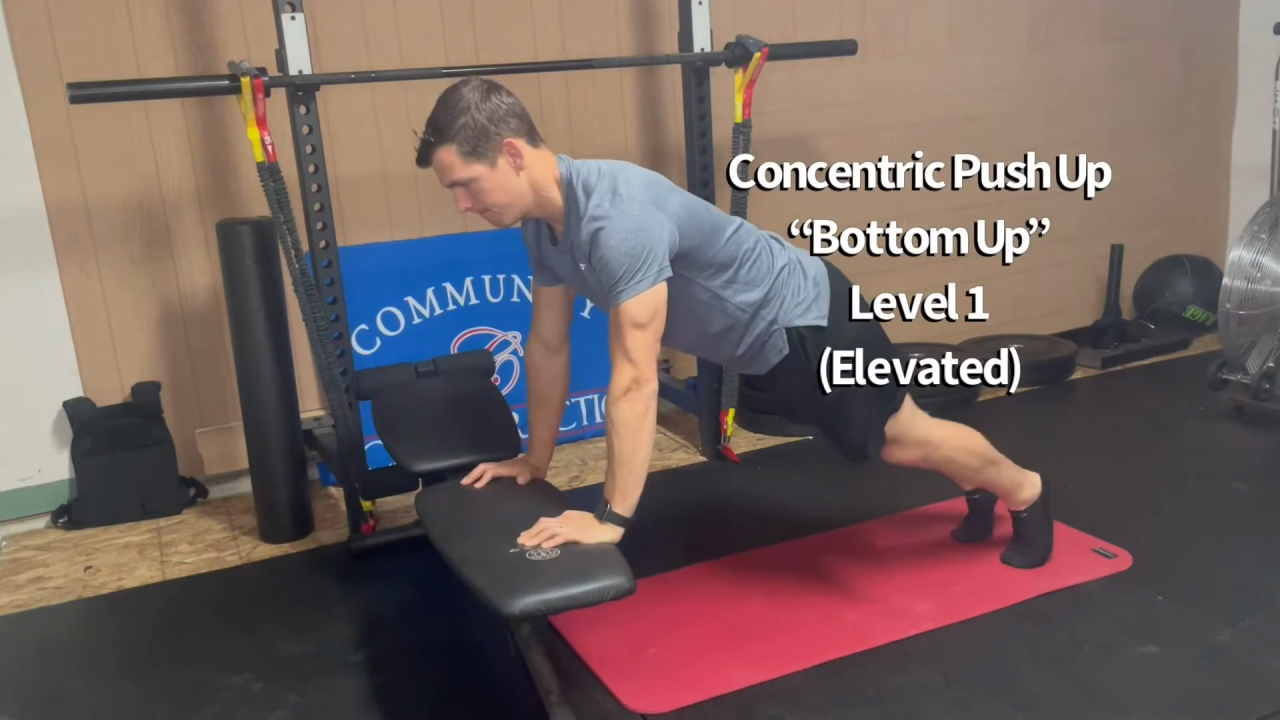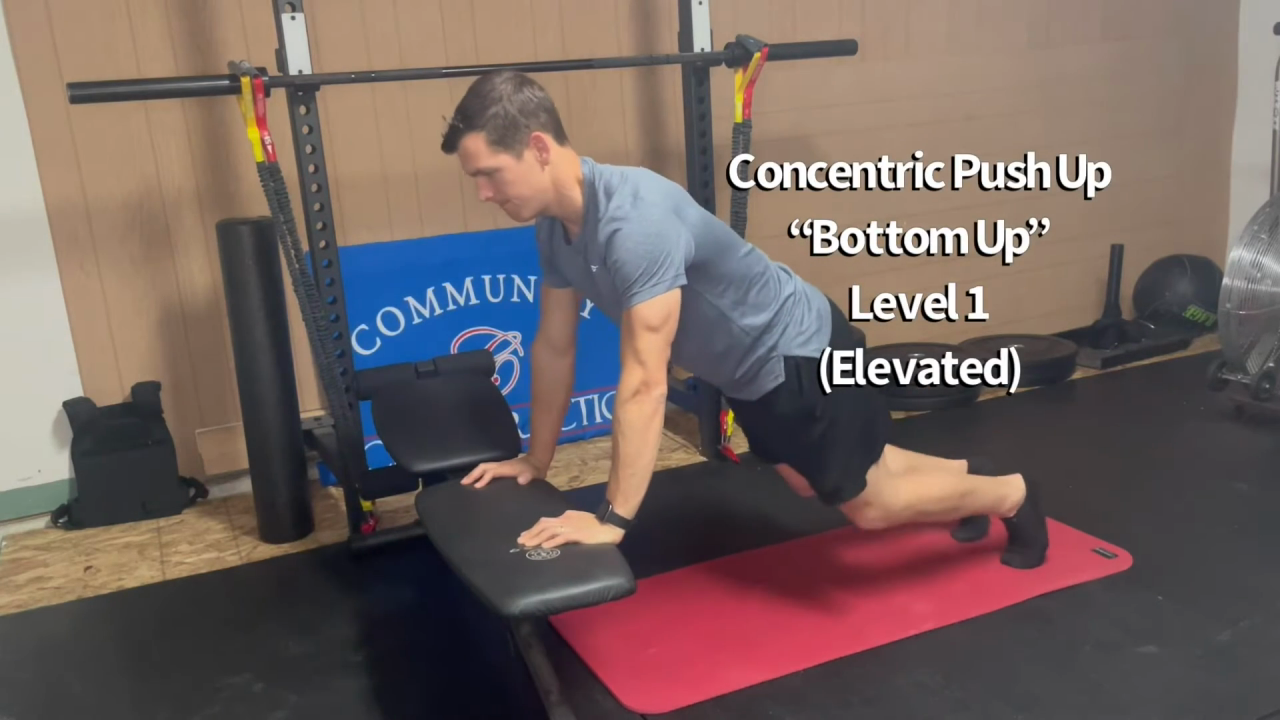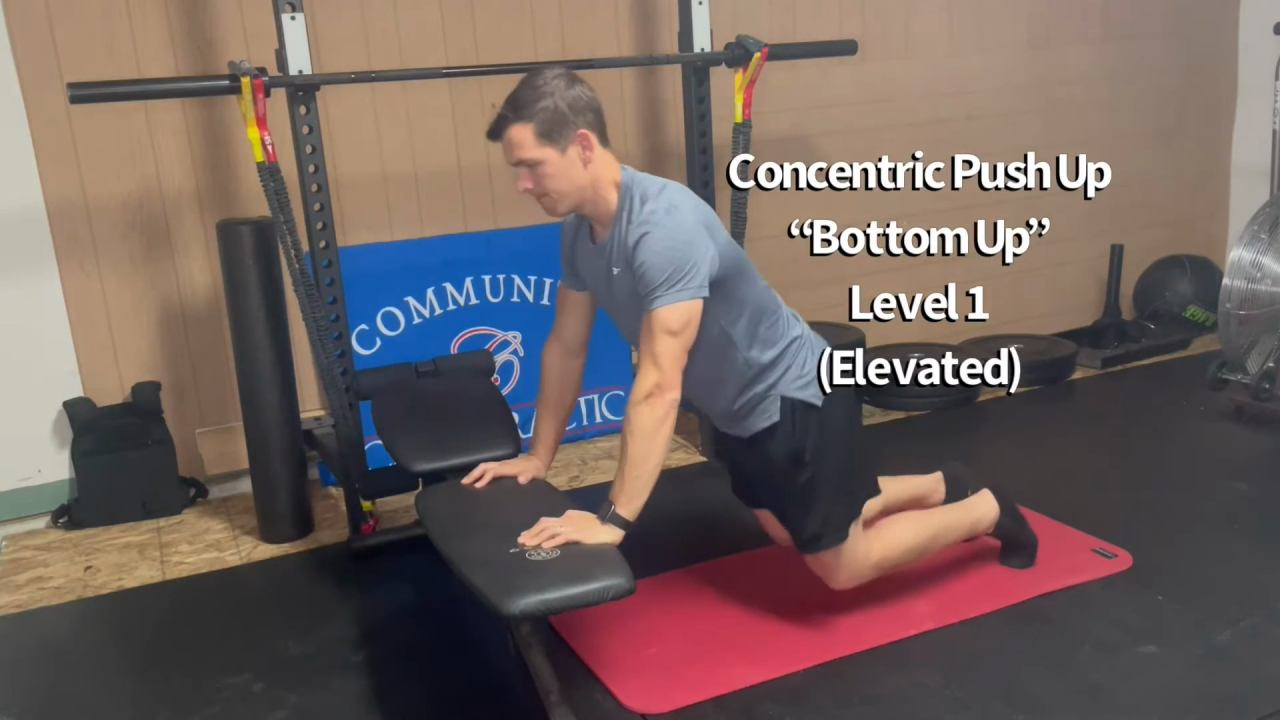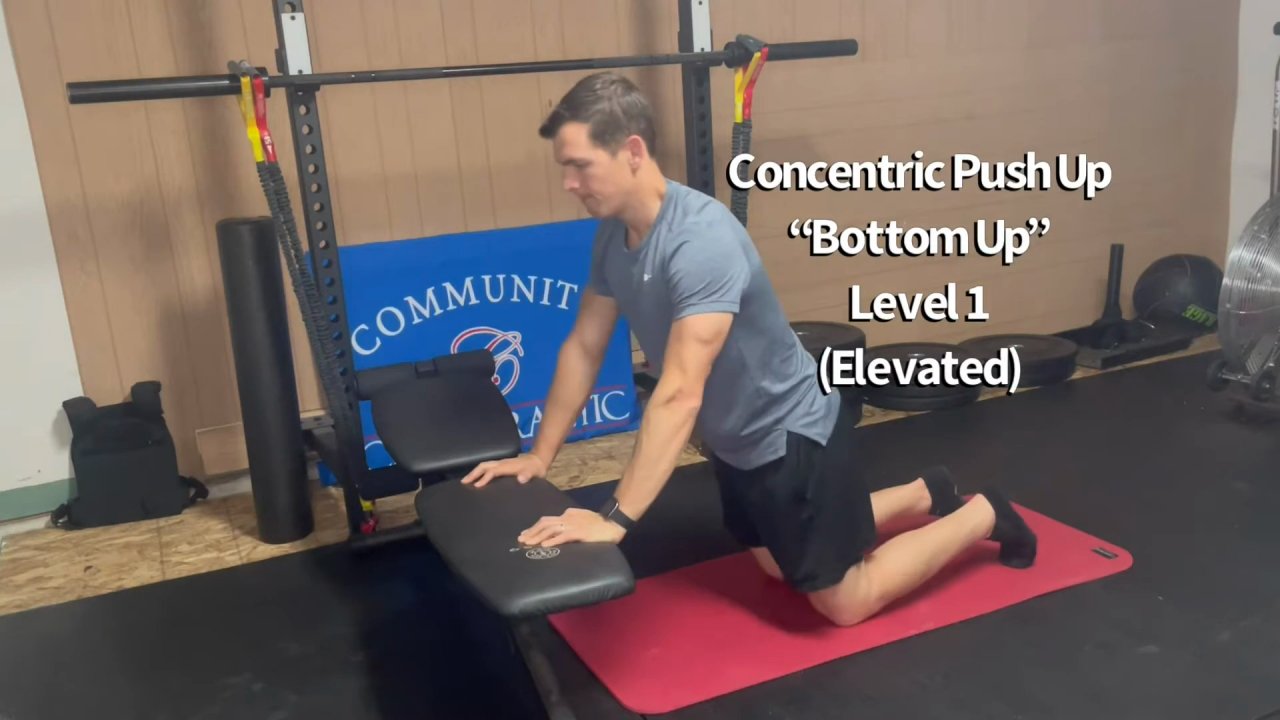
dt=0.3s
person 1, frame 1
left shoulder: (617, 218)
right shoulder: (543, 219)
left elbow: (635, 381)
right elbow: (547, 346)
left wrist: (612, 518)
right wrist: (536, 460)
left hip: (800, 317)
right hip: (760, 335)
left knee: (899, 437)
right knee: (867, 435)
left ankle: (1023, 491)
right ankle: (976, 486)
person 1, frame 2
left shoulder: (636, 222)
right shoulder: (556, 224)
left elbow: (644, 385)
right elbow: (554, 347)
left wrist: (613, 519)
right wrist: (535, 458)
left hip: (798, 351)
right hip: (754, 369)
left knee: (870, 506)
right knee: (815, 484)
left ankle: (1010, 495)
right ankle: (962, 479)
person 1, frame 3
left shoulder: (665, 226)
right shoulder: (582, 227)
left elbow: (658, 388)
right elbow: (565, 345)
left wrist: (614, 520)
right wrist: (537, 456)
left hip: (791, 396)
right hip: (738, 407)
left knee: (841, 565)
right knee: (796, 531)
left ankle: (988, 510)
right ankle: (940, 487)
person 1, frame 4
left shoulder: (701, 239)
right shoulder: (614, 236)
left elbow: (679, 395)
right elbow: (582, 349)
left wrist: (616, 520)
right wrist: (539, 456)
left hip: (795, 432)
right hip: (740, 439)
left knee: (843, 602)
right knee: (781, 568)
left ankle: (982, 515)
right ankle: (924, 494)
